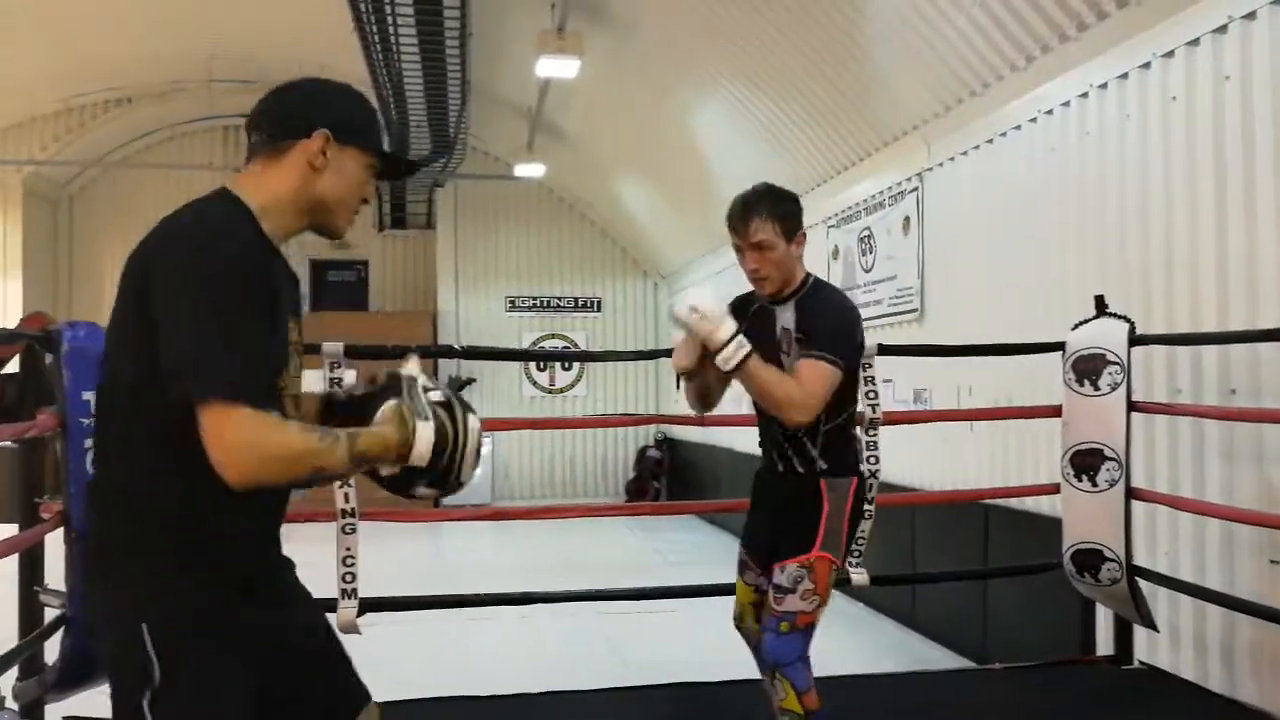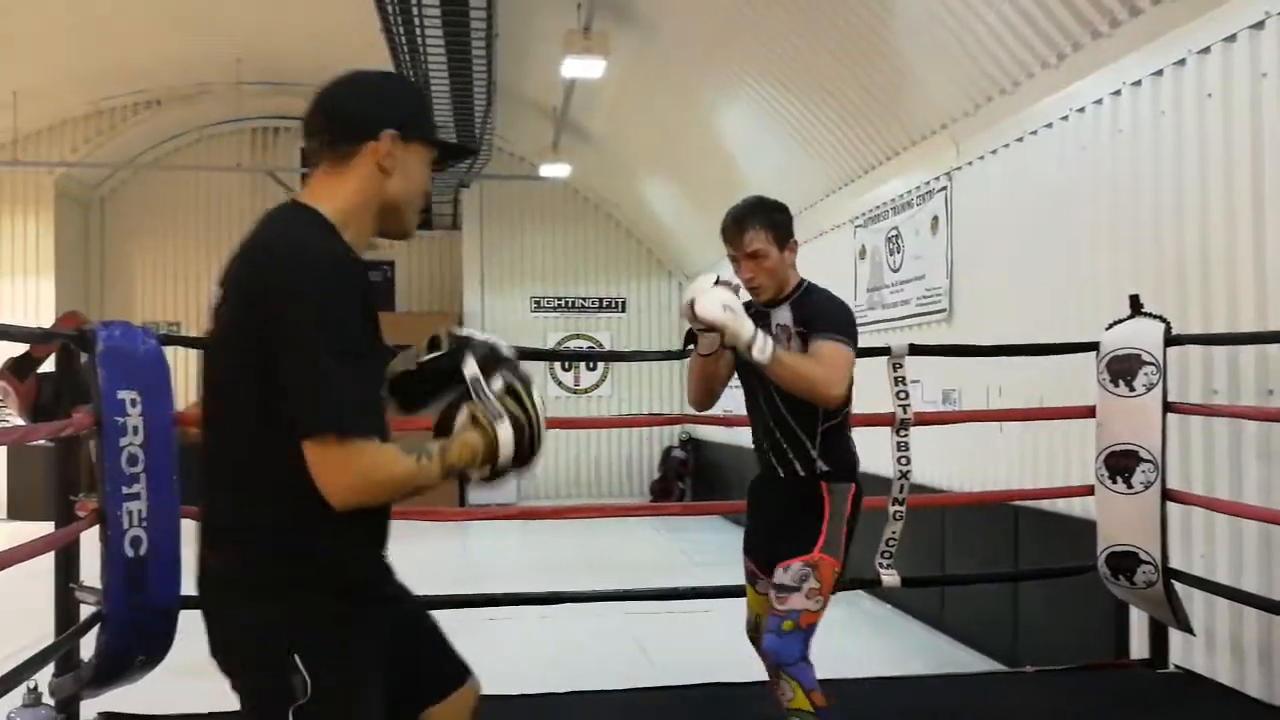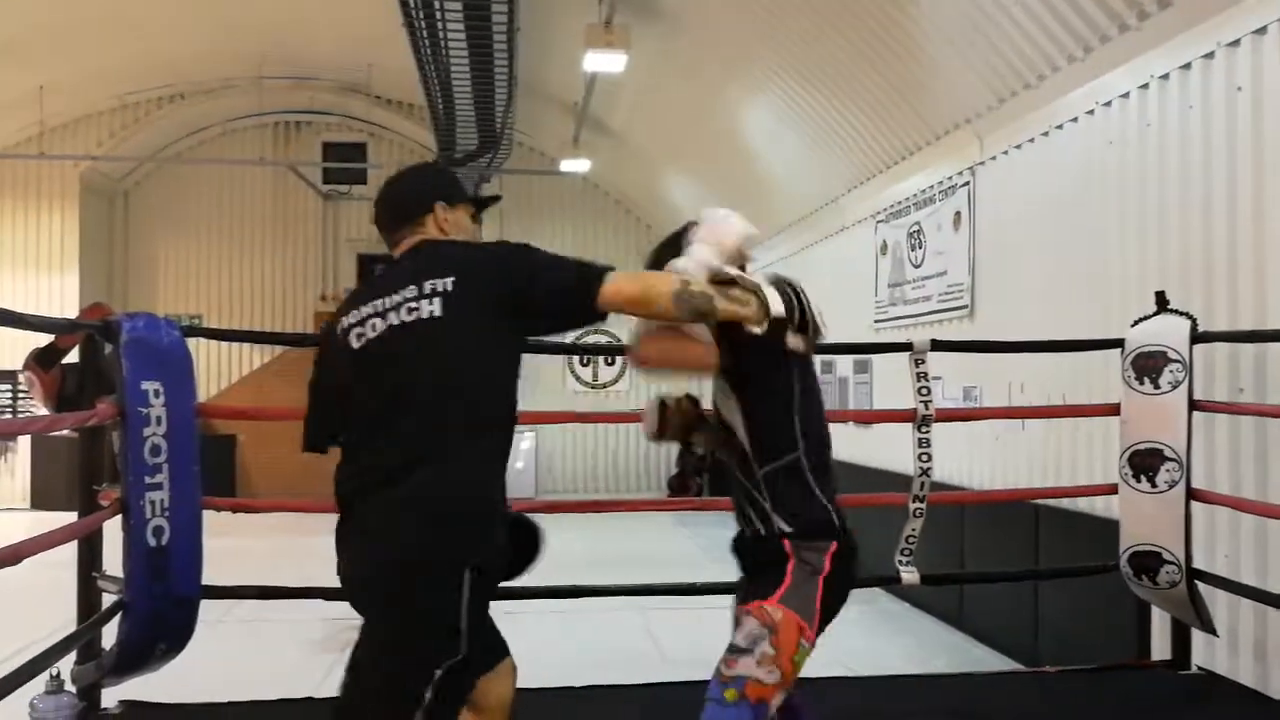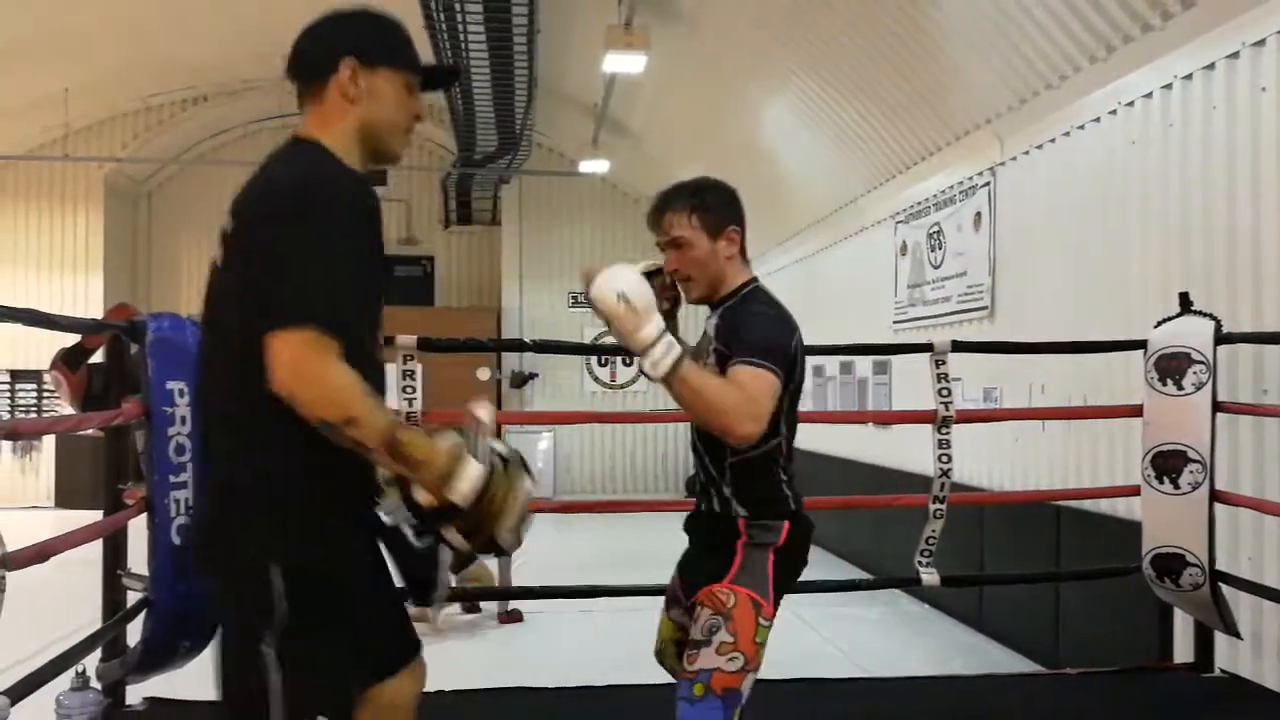
dt=0.5s
person 1, frame 1
left shoulder: (259, 263)
right shoulder: (210, 247)
right elbow: (243, 448)
left wrist: (350, 412)
right wrist: (393, 441)
left hip: (250, 570)
right hip: (165, 587)
person 1, frame 2
left shoulder: (307, 253)
right shoulder: (307, 269)
right elbow: (349, 475)
right wrist: (475, 442)
left hip: (345, 577)
right hip: (288, 599)
person 1, frame 3
left shoulder: (349, 320)
right shoulder: (490, 269)
left elbow: (327, 444)
right elbow: (636, 291)
right wrist: (752, 305)
left hip: (379, 540)
right hip: (436, 547)
person 1, frame 4
left shoulder: (304, 189)
right shoulder: (319, 193)
right elbow: (305, 372)
left wrist: (377, 476)
right wrist: (452, 469)
left hip: (323, 517)
right hip: (279, 526)
person 2, frame 1
left shoulder: (832, 312)
right shoulder: (747, 311)
left elbow: (798, 408)
right elbow: (706, 399)
left wrist: (729, 344)
right wrist: (695, 360)
left hip: (824, 493)
right hip: (775, 484)
left knee: (784, 646)
right knee: (752, 621)
person 2, frame 2
left shoulder: (825, 310)
right shoulder: (746, 316)
left elbow: (829, 389)
right elbow: (700, 397)
left wrist: (747, 336)
right wrist: (711, 332)
left hip: (823, 493)
right hip: (772, 491)
left knee: (783, 645)
right knee: (767, 638)
person 2, frame 3
left shoulder: (756, 333)
right shoulder: (738, 349)
left elbow: (649, 350)
left wrist: (694, 266)
right wrist: (692, 424)
left hip: (804, 556)
right hip: (772, 550)
person 2, frame 4
left shoulder: (762, 319)
right shoulder: (724, 313)
left elbow: (742, 421)
right elbow: (696, 387)
left wrist: (653, 341)
right wrist: (638, 326)
left hip: (758, 537)
right hip: (716, 528)
right knee: (675, 652)
